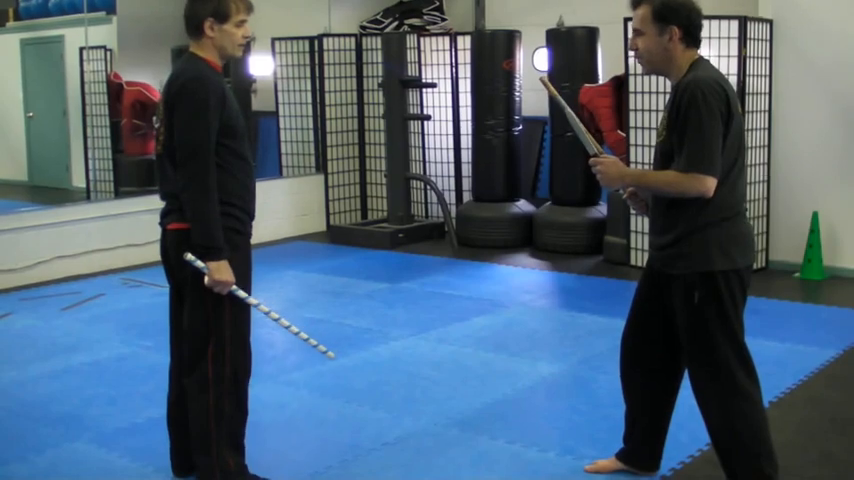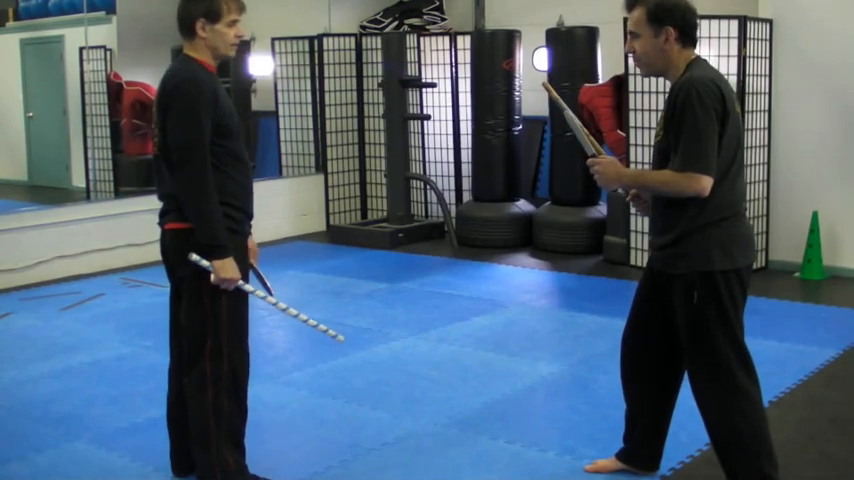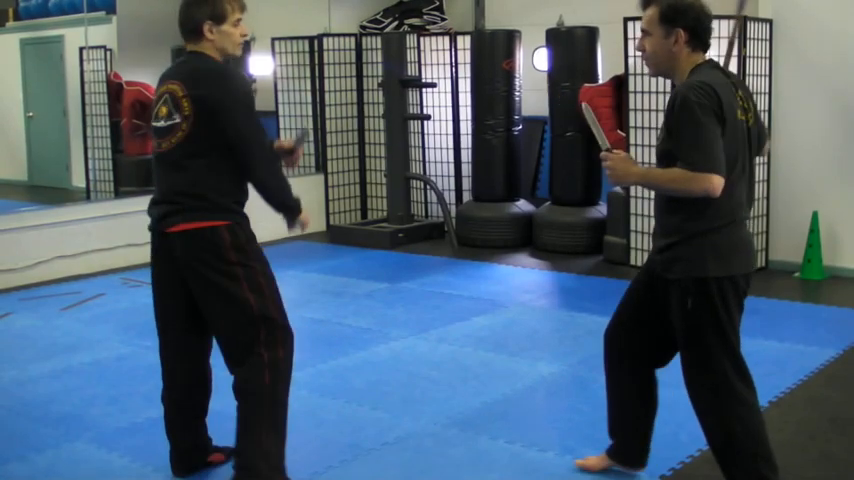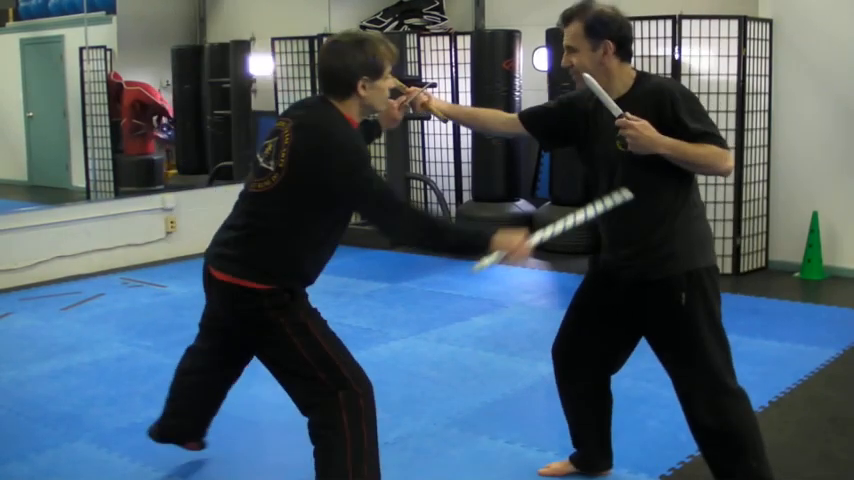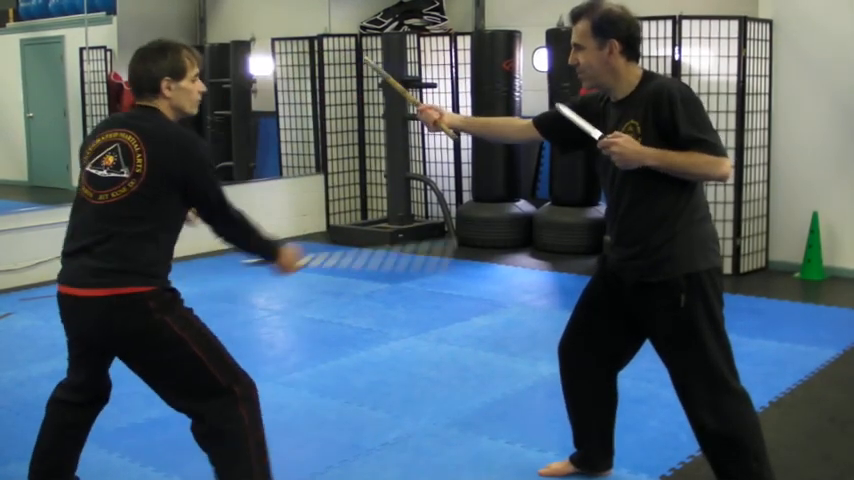
dt=0.7s
person 1, frame 1
left shoulder: (700, 89)
right shoulder: (691, 85)
left elbow: (702, 181)
left wrist: (628, 177)
right wrist: (651, 195)
left hip: (709, 258)
right hip: (678, 252)
left knee: (721, 374)
right knee: (643, 351)
person 1, frame 2
left shoulder: (696, 88)
right shoulder: (692, 84)
left elbow: (697, 180)
left wrist: (624, 177)
right wrist: (652, 196)
left hip: (708, 257)
right hip: (678, 252)
left knee: (720, 373)
right knee: (644, 351)
person 1, frame 3
left shoulder: (694, 93)
right shoulder: (725, 85)
left elbow: (707, 181)
right elbow: (754, 144)
left wrist: (635, 173)
left hip: (705, 263)
right hip: (677, 257)
left knee: (717, 380)
right knee: (625, 343)
person 1, frame 4
left shoulder: (664, 94)
right shoulder: (582, 107)
left elbow: (723, 161)
right elbow: (511, 123)
left wrist: (658, 142)
right wrist: (445, 109)
left hip: (678, 267)
right hip: (617, 265)
left knee: (709, 386)
right knee: (574, 357)
person 1, frame 5
left shoulder: (667, 95)
right shoulder: (595, 107)
left elbow: (719, 166)
right elbow: (525, 129)
left wrist: (644, 154)
right wrist: (455, 121)
left hip: (680, 269)
right hip: (622, 264)
left knee: (710, 388)
right knee: (580, 354)
person 2, frame 1
left shoulder: (191, 77)
right shoulder: (200, 82)
right elbow: (197, 176)
right wrist: (215, 254)
left hip: (192, 239)
right hip: (207, 243)
left knee: (192, 352)
right knee: (221, 358)
person 2, frame 2
left shoulder: (194, 79)
right shoulder: (191, 84)
right elbow: (193, 175)
left wrist: (238, 233)
right wrist: (220, 251)
left hip: (198, 238)
right hip: (203, 242)
left knee: (192, 351)
right knee: (219, 357)
person 2, frame 3
left shoulder: (171, 81)
right shoulder: (223, 79)
right elbow: (253, 160)
left wrist: (272, 149)
right wrist: (292, 209)
left hip: (167, 231)
right hip: (212, 232)
left knee: (185, 346)
right knee: (264, 343)
person 2, frame 4
left shoulder: (309, 117)
right shoulder: (332, 142)
right elbow: (395, 218)
left wrist: (376, 123)
right wrist: (488, 241)
left hip: (225, 269)
right hip: (261, 287)
left knee: (217, 349)
right knee: (344, 394)
left ankle: (177, 425)
person 2, frame 5
left shoulder: (101, 133)
right shoulder: (179, 143)
right elbow: (221, 214)
right wrist: (274, 250)
left hip: (76, 292)
right hip: (135, 298)
left knee: (82, 386)
right knee: (227, 397)
